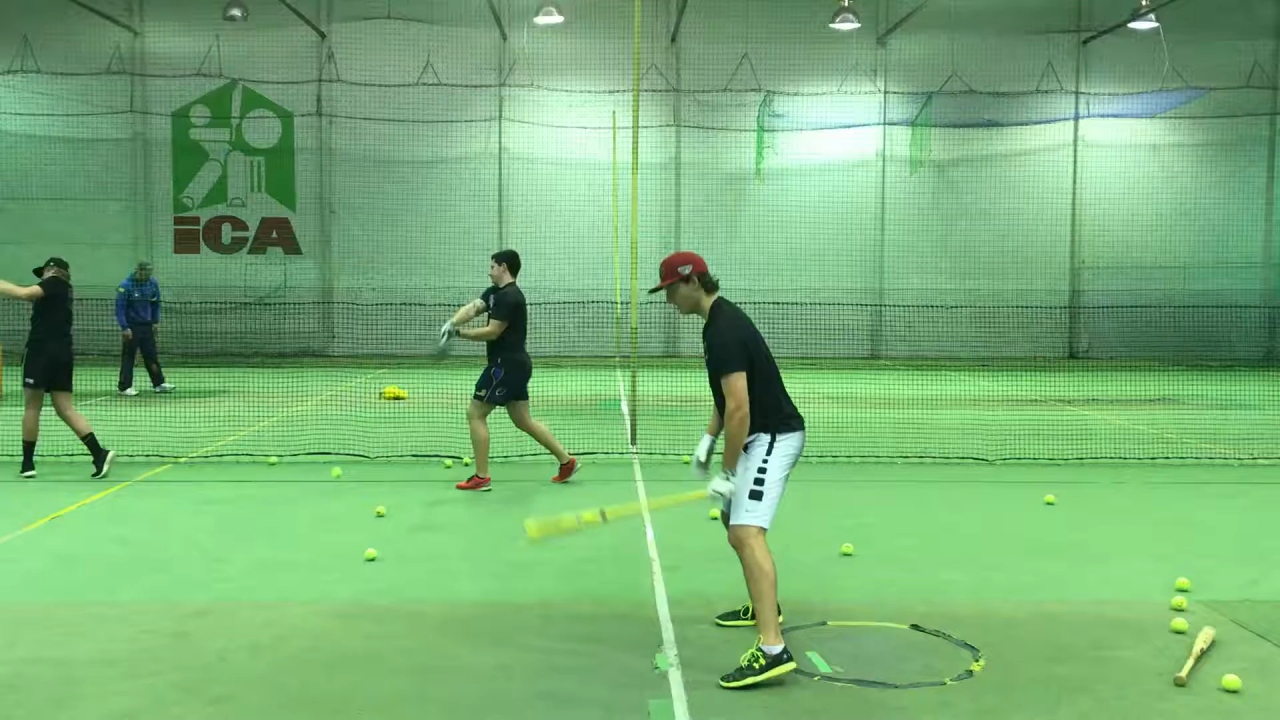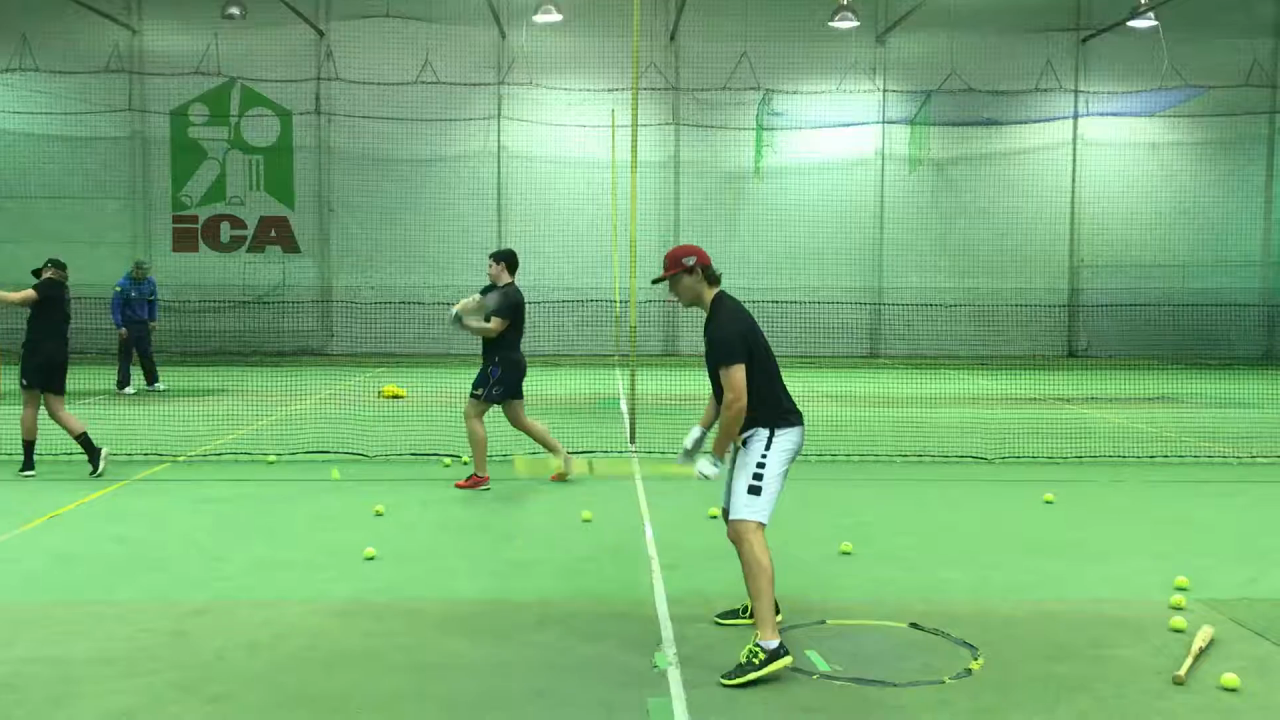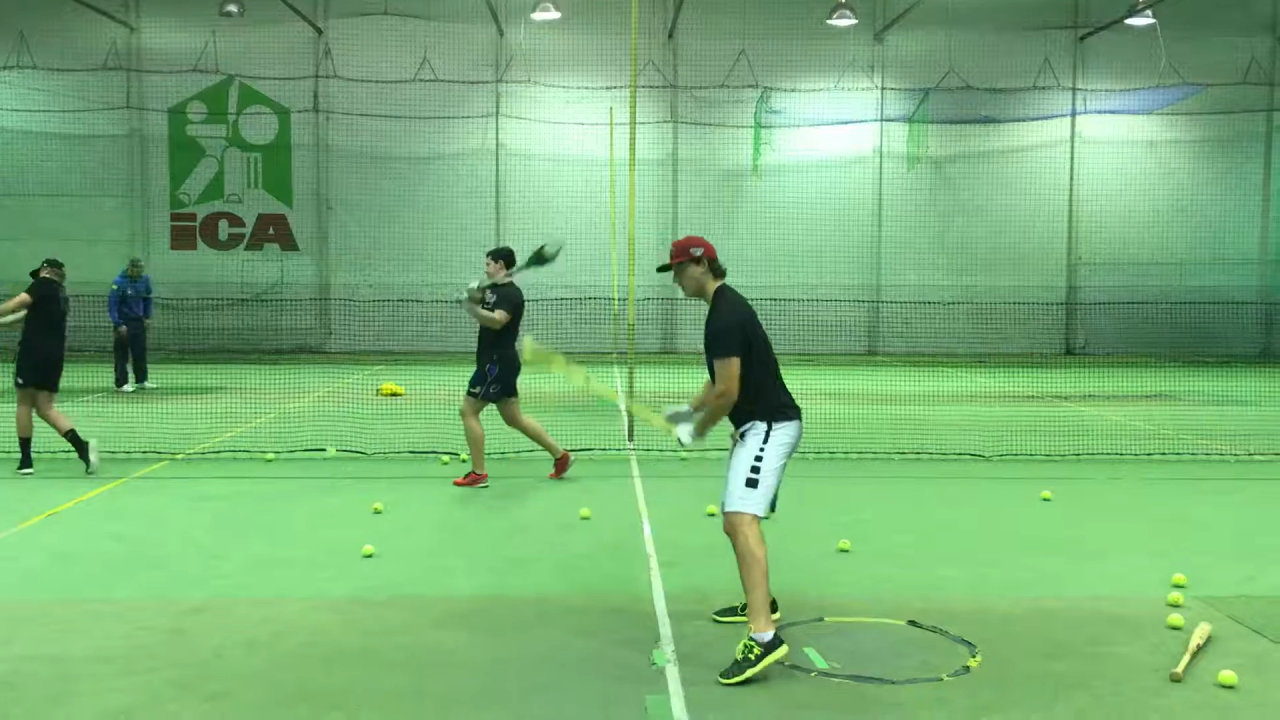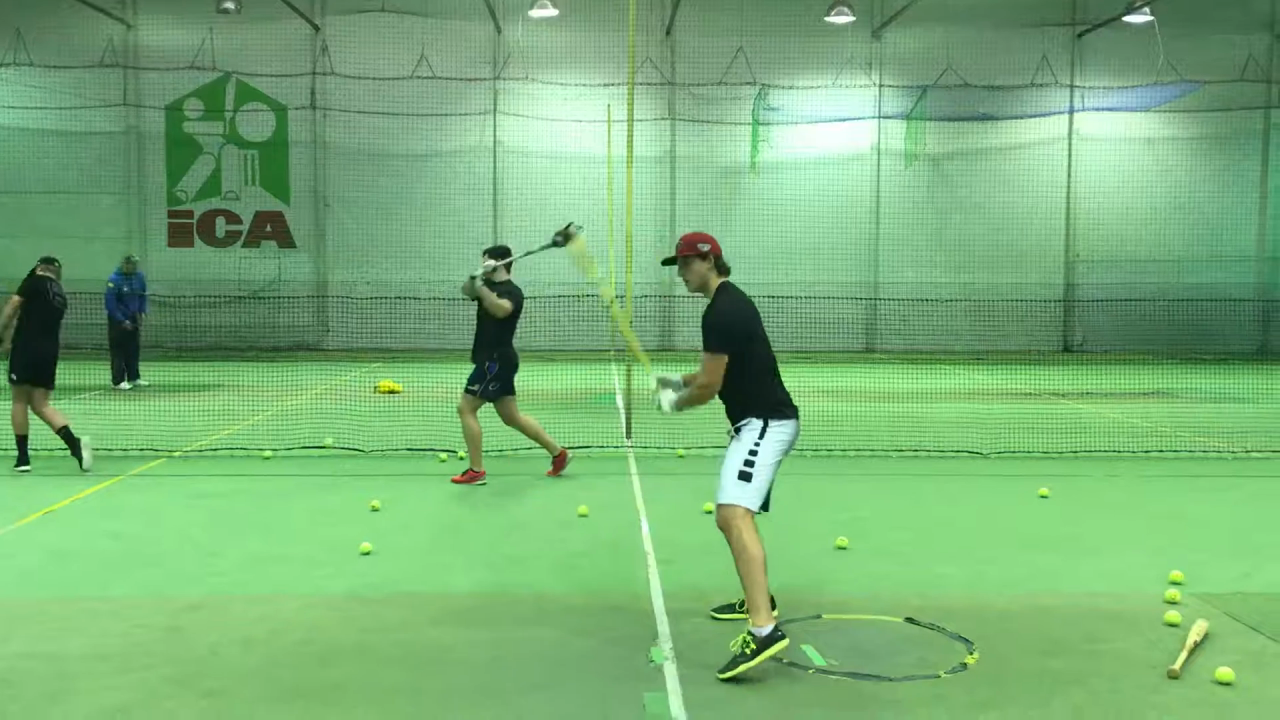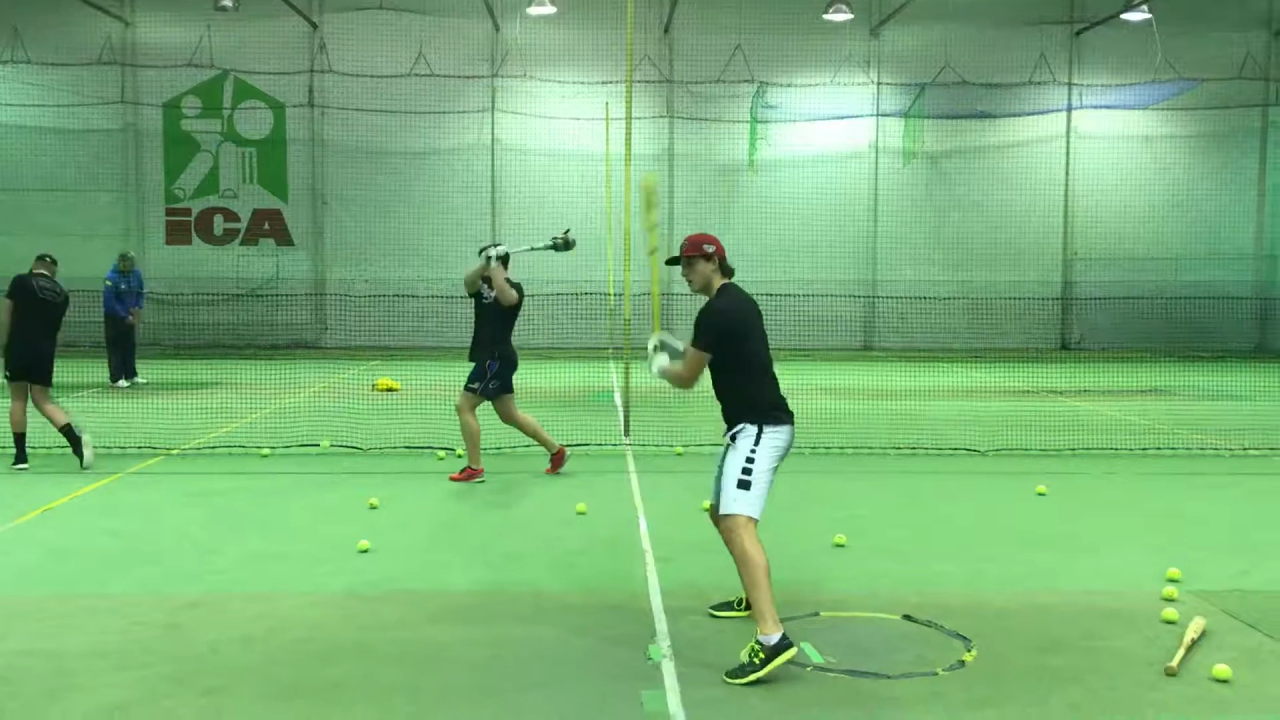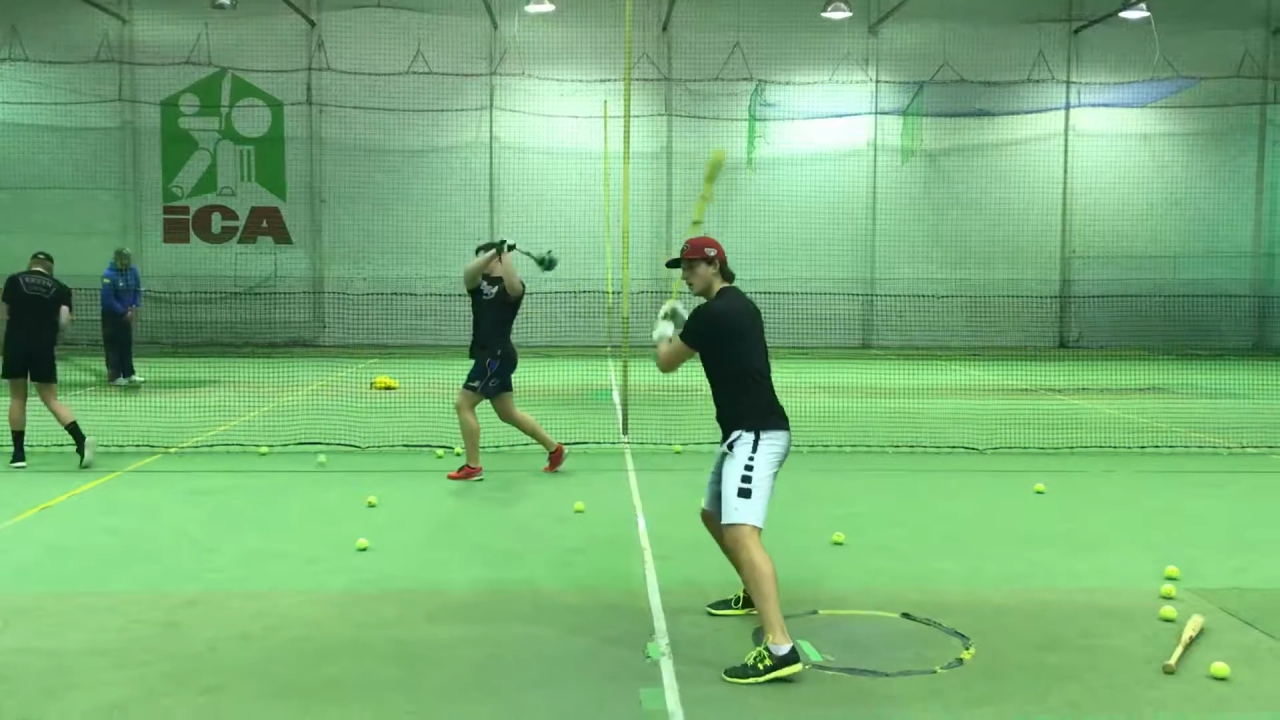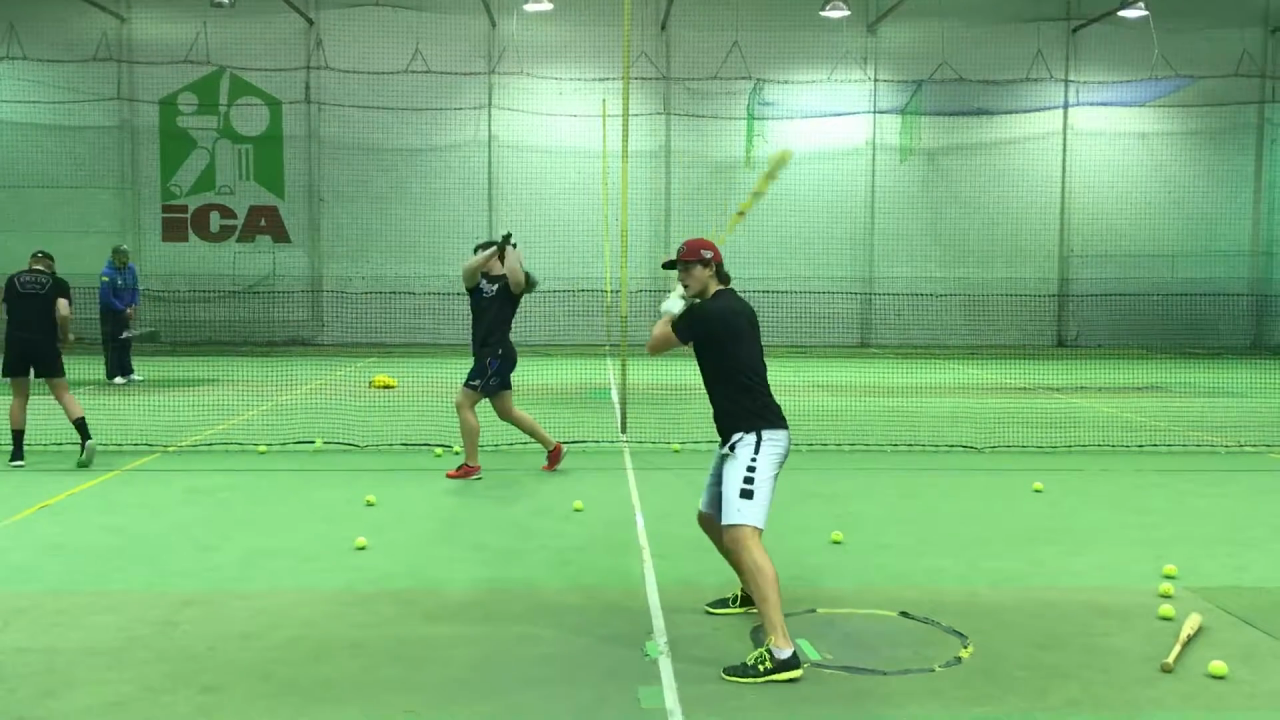
dt=0.1s
person 1, frame 1
left shoulder: (724, 332)
right shoulder: (722, 318)
left elbow: (739, 408)
left wrist: (726, 471)
right wrist: (707, 442)
left hip: (773, 437)
right hip: (765, 435)
left knee: (746, 533)
right knee: (733, 519)
left ankle: (772, 648)
right ankle: (764, 605)
person 1, frame 2
left shoulder: (724, 325)
right shoulder: (723, 312)
left elbow: (737, 400)
left wrist: (716, 456)
right wrist: (700, 431)
left hip: (772, 432)
right hip: (763, 430)
left knee: (745, 529)
right knee: (734, 516)
left ankle: (769, 644)
right ankle: (763, 603)
person 1, frame 3
left shoulder: (723, 316)
right shoulder: (728, 305)
left elbow: (727, 393)
left wrist: (697, 428)
right wrist: (691, 408)
left hip: (769, 426)
right hip: (763, 425)
left knee: (740, 522)
right knee: (737, 517)
left ankle: (763, 636)
right ankle: (761, 601)
person 1, frame 4
left shoulder: (721, 311)
right shoulder: (731, 301)
left elbow: (710, 385)
left wrist: (675, 401)
right wrist: (680, 382)
left hip: (765, 423)
right hip: (760, 421)
left knee: (733, 516)
right knee: (732, 513)
left ankle: (762, 630)
right ankle: (759, 599)
person 1, frame 5
left shoulder: (717, 310)
right shoulder: (738, 301)
left elbow: (686, 378)
left wrist: (663, 365)
right wrist: (678, 353)
left hip: (760, 430)
right hip: (753, 426)
left knee: (737, 525)
right knee: (721, 514)
left ankle: (772, 639)
right ankle: (755, 596)
person 1, frame 6
left shoulder: (712, 313)
right shoulder: (739, 305)
left elbow: (665, 360)
left wrist: (663, 334)
right wrist: (682, 325)
left hip: (756, 436)
right hip: (749, 432)
left knee: (740, 534)
right knee: (713, 516)
left ankle: (779, 649)
right ankle: (754, 595)
person 1, frame 7
left shoulder: (707, 313)
right shoulder: (736, 307)
left elbow: (655, 343)
left wrist: (672, 307)
right wrist: (684, 306)
left hip: (755, 438)
right hip: (744, 435)
left knee: (741, 536)
right knee: (710, 518)
left ankle: (781, 651)
right ankle: (752, 593)
person 2, frame 1
left shoulder: (510, 297)
right shoulder: (496, 292)
left elbow: (490, 332)
right elbow: (471, 309)
left wrist: (458, 332)
right wrist: (451, 323)
left hip: (506, 365)
right hip: (515, 364)
left knee: (475, 414)
right knee: (523, 420)
left ankle: (481, 477)
right ankle: (566, 460)
person 2, frame 2
left shoulder: (510, 296)
right shoulder: (493, 291)
left elbow: (493, 330)
right elbow: (470, 303)
left wrist: (465, 323)
right wrist: (458, 311)
left hip: (501, 364)
right hip: (509, 363)
left knee: (472, 413)
right knee: (519, 420)
left ankle: (480, 476)
right ankle: (563, 458)
person 2, frame 3
left shoulder: (513, 294)
right shoulder: (489, 288)
left elbow: (495, 322)
right elbow: (471, 296)
left wrist: (471, 308)
right wrist: (469, 297)
left hip: (498, 362)
right hip: (499, 362)
left knee: (468, 411)
right knee: (514, 417)
left ankle: (478, 474)
right ankle: (560, 455)
person 2, frame 4
left shoulder: (513, 292)
right shoulder: (488, 285)
left elbow: (499, 310)
right elbow: (466, 289)
left wrist: (480, 286)
right wrist: (475, 281)
left hip: (497, 360)
right hip: (495, 360)
left knee: (465, 408)
right knee: (511, 416)
left ankle: (476, 471)
right ankle: (558, 452)
person 2, frame 5
left shoulder: (513, 289)
right shoulder: (480, 283)
left elbow: (506, 298)
right elbow: (468, 279)
left wrist: (494, 263)
right wrist: (488, 260)
left hip: (497, 357)
right hip: (489, 358)
left knee: (464, 406)
right knee: (509, 414)
left ankle: (474, 469)
right ankle: (556, 450)
person 2, frame 6
left shoulder: (514, 287)
right shoulder: (479, 281)
left elbow: (513, 286)
right elbow: (469, 273)
left wrist: (505, 253)
right wrist: (493, 253)
left hip: (497, 355)
right hip: (489, 356)
left knee: (463, 404)
right knee: (507, 413)
left ankle: (473, 467)
right ankle: (554, 448)
person 2, frame 7
left shoulder: (509, 283)
right shoulder: (477, 281)
left elbow: (518, 281)
right elbow: (467, 268)
left wrist: (510, 248)
right wrist: (496, 247)
left hip: (497, 354)
right hip: (487, 354)
left knee: (463, 403)
right knee: (506, 411)
left ankle: (471, 466)
right ankle: (553, 447)
person 3, frame 1
left shoulder: (56, 283)
right shoulder: (61, 292)
left elbow: (24, 293)
right elbow: (29, 296)
left hip: (42, 350)
right hip: (62, 353)
left knee: (32, 407)
right knee: (66, 409)
left ankle: (28, 463)
right ankle: (99, 453)
person 3, frame 2
left shoulder: (52, 284)
right shoulder: (58, 293)
left elbow: (18, 298)
right elbow: (26, 301)
left hip: (38, 351)
right hip: (58, 355)
left knee: (30, 407)
right knee: (57, 411)
left ankle: (28, 462)
right ankle: (93, 452)
person 3, frame 3
left shoulder: (45, 284)
right shoulder: (61, 296)
right elbow: (33, 312)
left hip: (34, 350)
right hip: (55, 354)
left knee: (24, 405)
right knee: (45, 408)
left ankle: (26, 460)
right ankle: (82, 446)
person 3, frame 4
left shoulder: (35, 281)
right shoulder: (61, 295)
left hip: (27, 347)
right hip: (49, 351)
left knee: (19, 402)
right knee: (41, 405)
left ankle: (23, 457)
right ankle: (74, 444)
person 3, frame 5
left shoulder: (21, 280)
right shoulder: (61, 293)
left elbow: (5, 313)
left wrist: (6, 339)
left hip: (18, 345)
right hip: (45, 349)
left knee: (18, 400)
right knee: (44, 403)
left ankle: (21, 455)
right ankle: (76, 442)
person 3, frame 6
right shoulder: (61, 289)
right elbow: (64, 322)
right hip: (44, 345)
right knee: (51, 399)
left ankle: (18, 453)
right ankle: (80, 440)
person 3, frame 7
left shoulder: (13, 280)
right shoulder: (58, 282)
left elbow: (9, 311)
right elbow: (63, 314)
right wrist: (65, 335)
left hip: (15, 341)
right hip: (44, 342)
left knee: (19, 397)
right knee: (63, 394)
left ankle: (17, 452)
right ankle: (85, 439)
